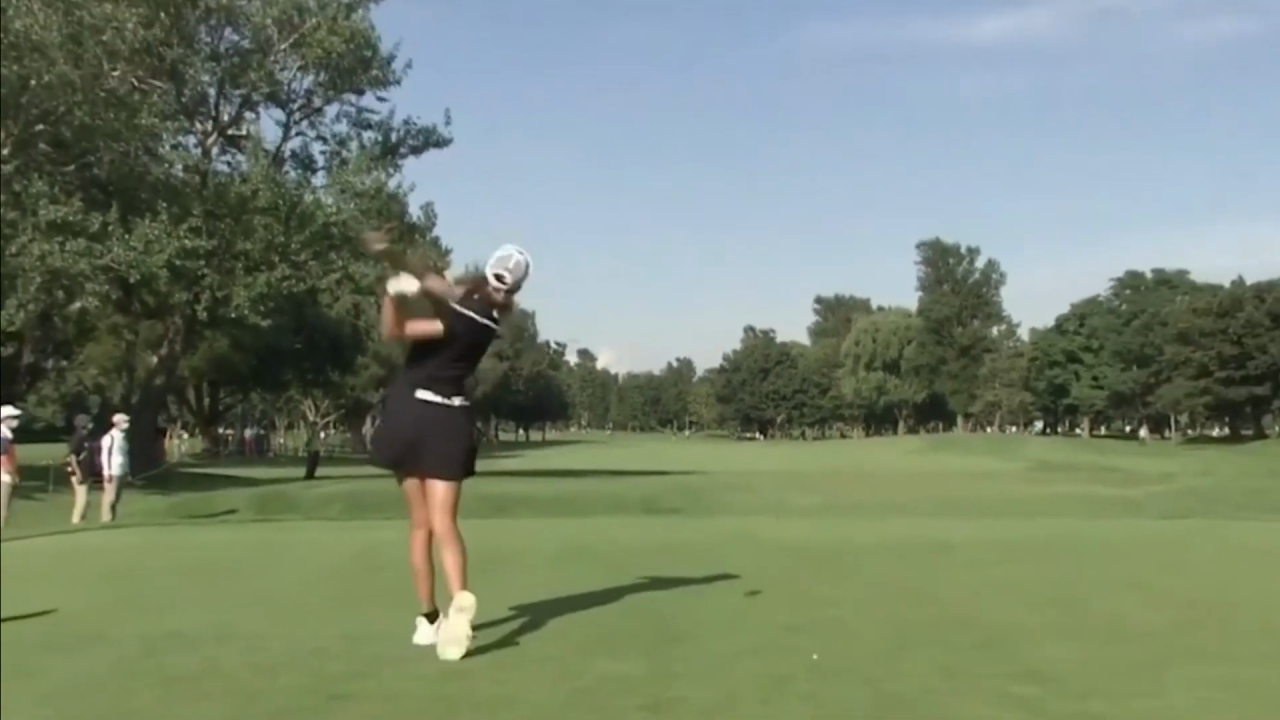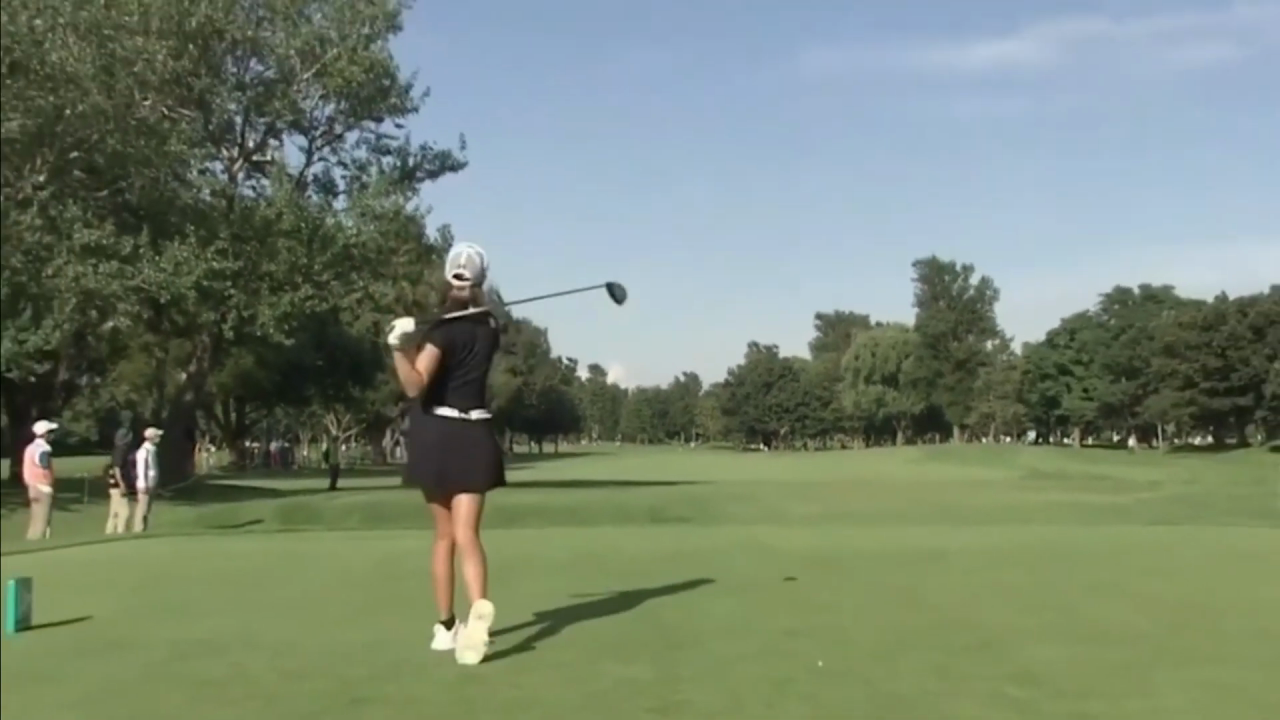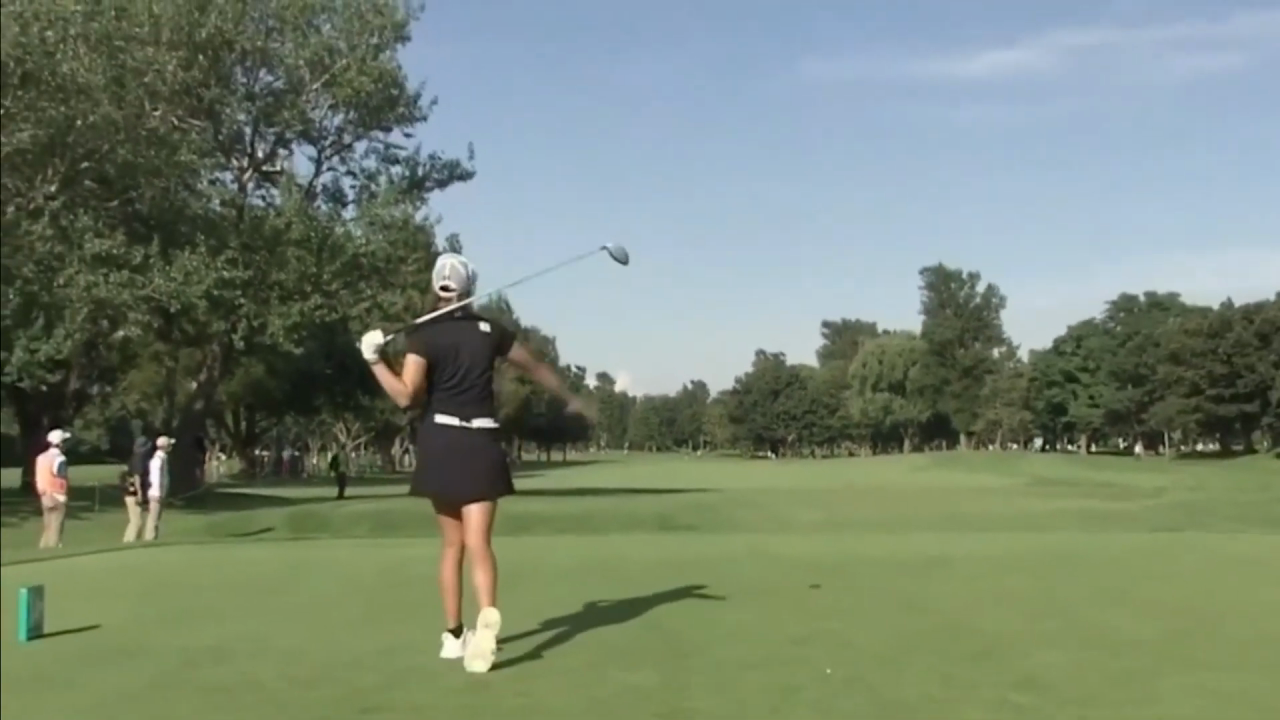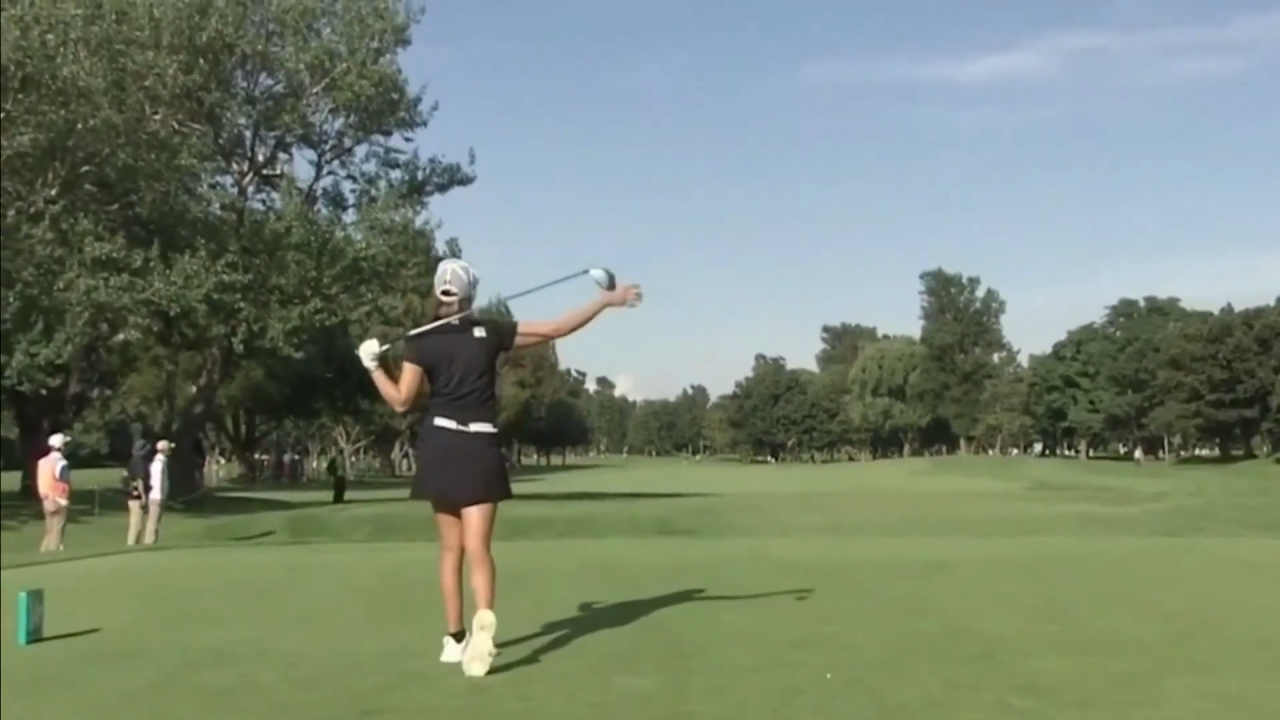
dt=0.5s
person 1, frame 1
left shoulder: (466, 318)
right shoulder: (482, 308)
left elbow: (393, 331)
right elbow: (437, 284)
left wrist: (394, 292)
left hip: (409, 414)
right hip: (448, 421)
left knee: (420, 524)
right knee: (443, 523)
left ankle: (429, 619)
right ankle: (460, 598)
person 1, frame 2
left shoulder: (443, 325)
right shoulder: (490, 326)
left elbow: (415, 385)
left wrist: (398, 345)
left hip: (436, 433)
right hip: (475, 433)
left knee: (444, 536)
right knee: (466, 535)
left ankle: (446, 626)
right ankle: (478, 610)
person 1, frame 3
left shoulder: (424, 334)
right shoulder: (491, 330)
left elbow: (405, 396)
right elbow: (535, 367)
left wrist: (373, 357)
right wrist: (570, 397)
left hip: (440, 442)
right hip: (481, 443)
left knee: (452, 545)
right knee: (477, 543)
left ankle: (453, 634)
right ankle: (487, 618)
person 1, frame 4
left shoulder: (422, 341)
right shoulder: (491, 333)
left elbow: (400, 401)
right elbow: (559, 328)
left wrist: (371, 364)
right wrist: (607, 300)
left hip: (439, 446)
right hip: (480, 448)
left knee: (450, 548)
right knee: (476, 547)
left ankle: (454, 637)
right ankle: (483, 620)
